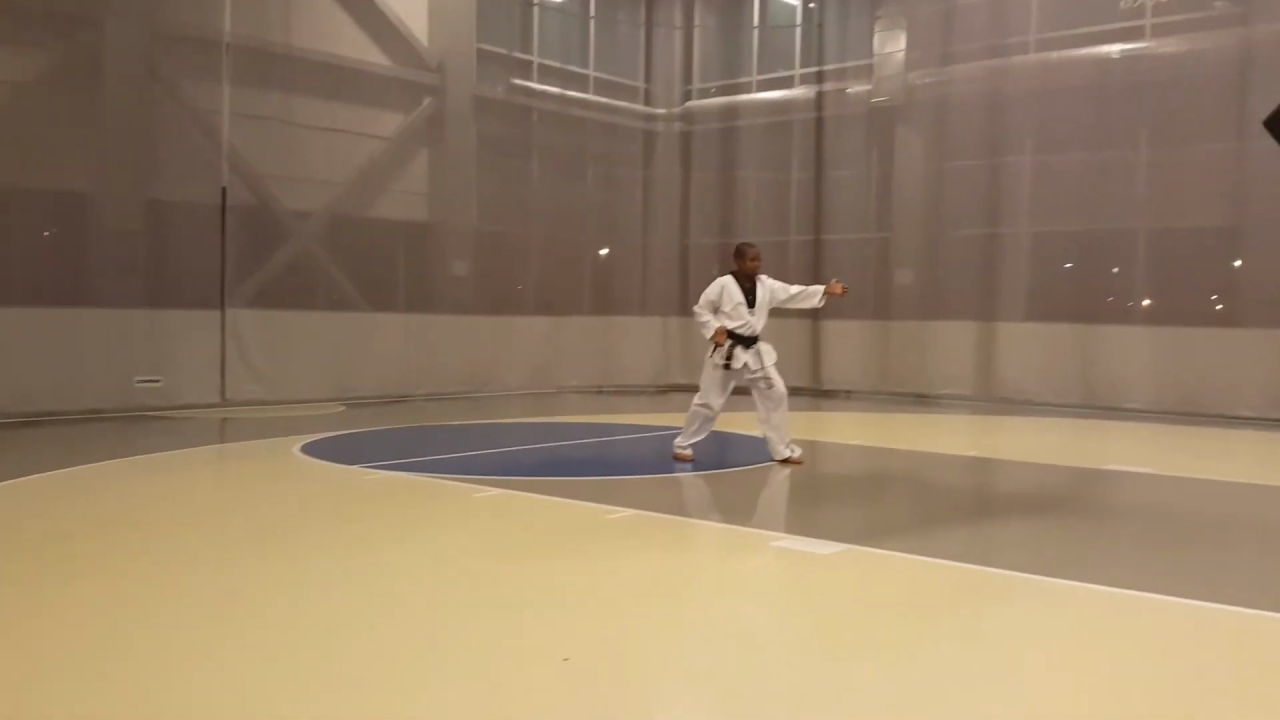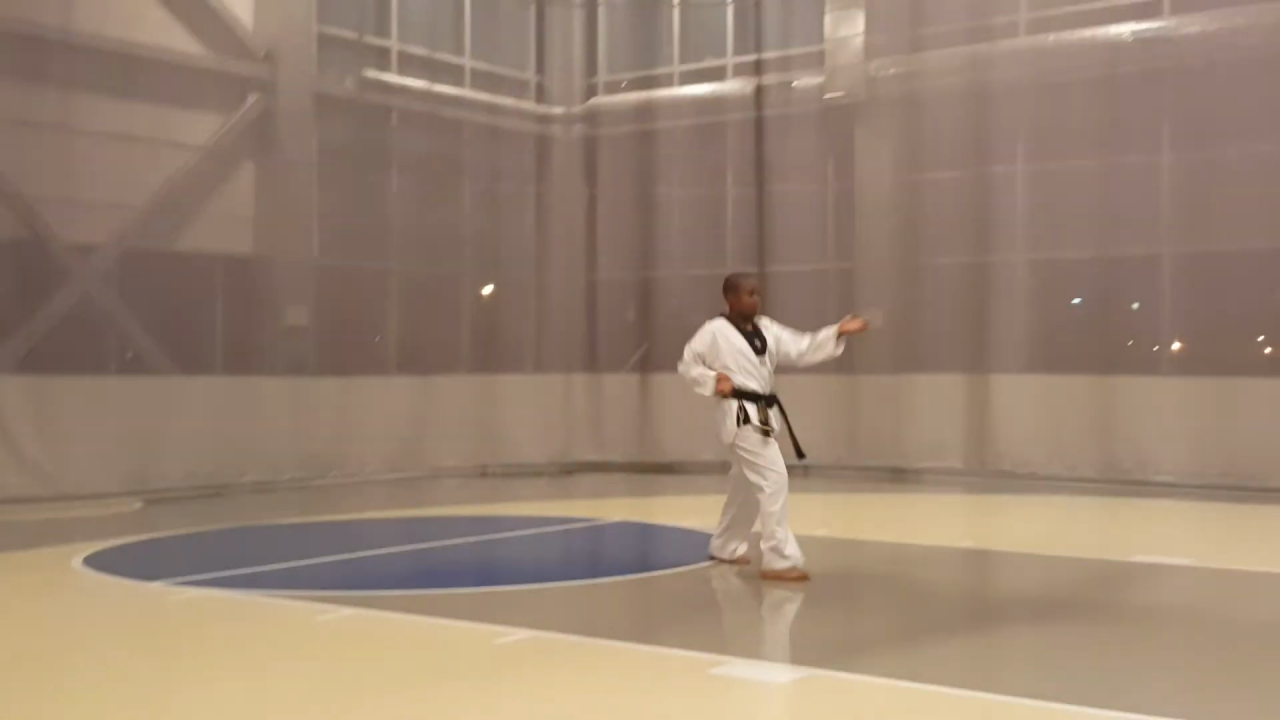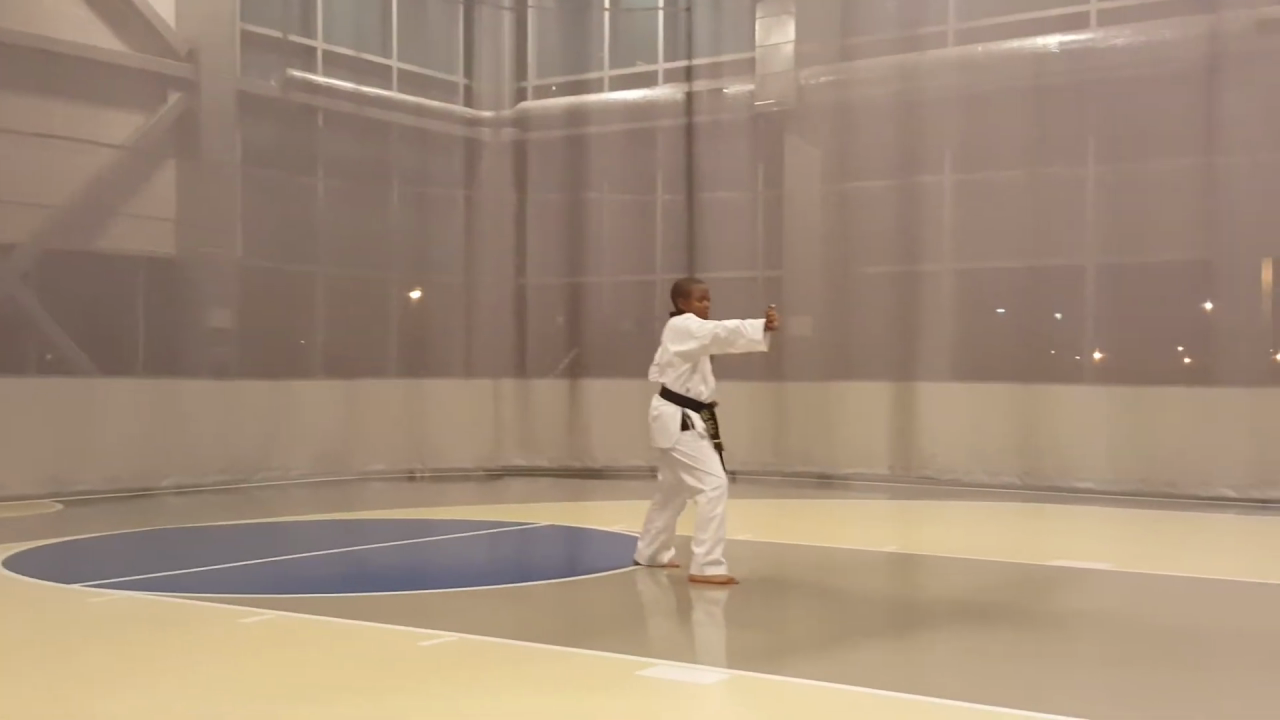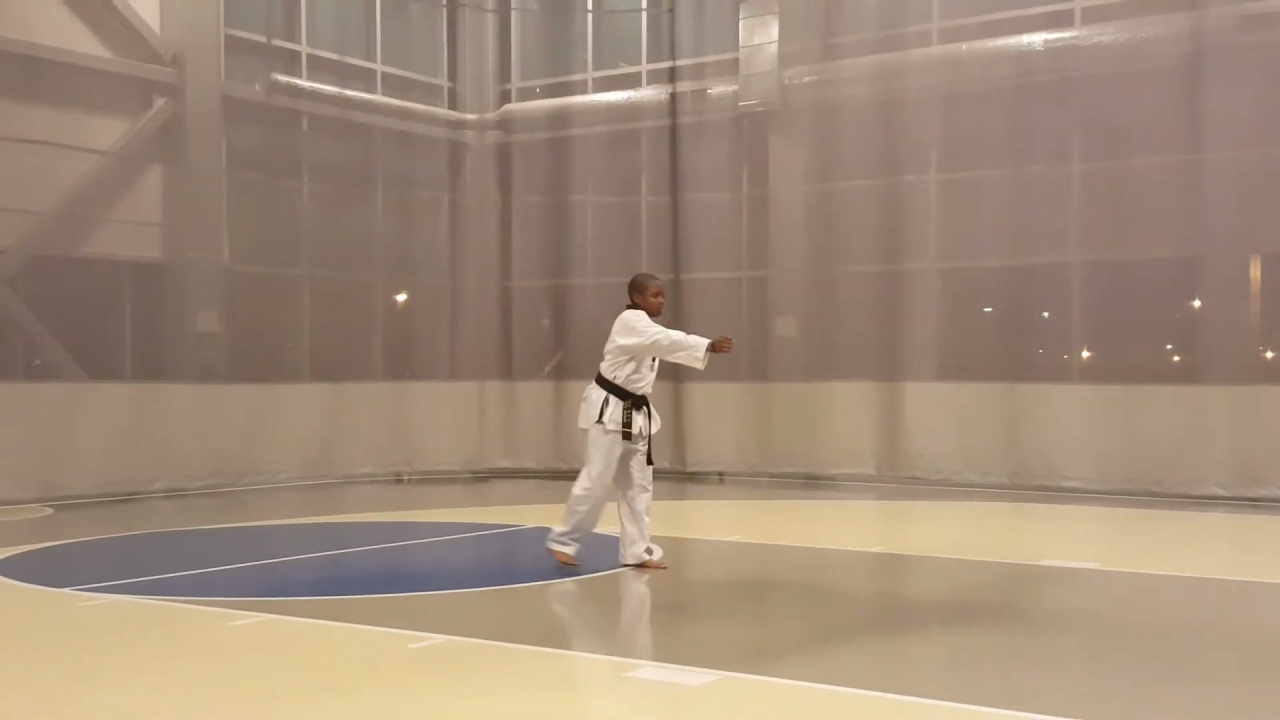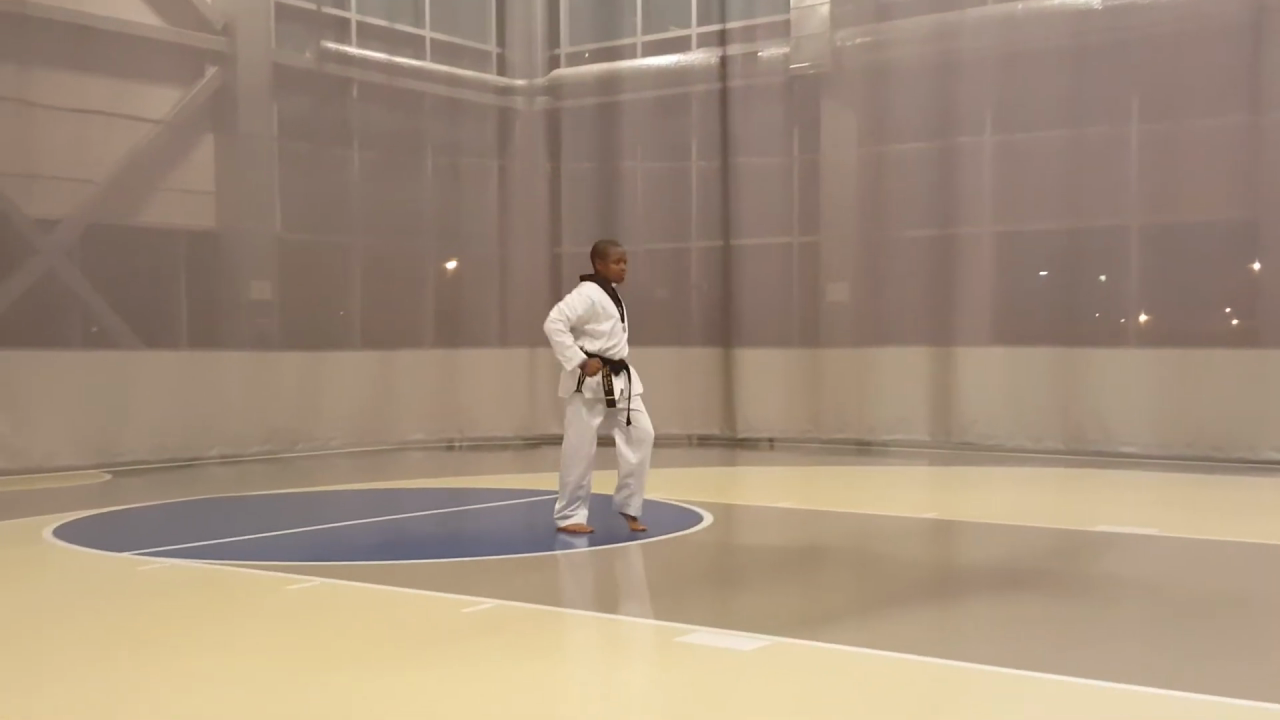
dt=0.7s
person 1, frame 1
left shoulder: (766, 285)
right shoulder: (723, 285)
right elbow: (701, 309)
right wrist: (715, 330)
left hip: (755, 351)
right hip: (727, 351)
left knee: (775, 394)
right knee: (708, 400)
person 1, frame 2
left shoulder: (766, 329)
right shoulder: (714, 331)
left elbow: (801, 350)
right elbow: (687, 365)
left wrist: (838, 332)
right wrist: (713, 380)
left hip: (762, 413)
right hip: (739, 415)
left knee: (744, 485)
right knee: (773, 479)
left ankle: (726, 547)
right ankle: (779, 561)
person 1, frame 3
left shoulder: (682, 332)
right shoulder: (682, 327)
left elbow: (657, 371)
right elbow: (722, 333)
left wrist: (695, 395)
right wrist: (762, 327)
left hip: (680, 417)
right hip: (679, 420)
left knee: (673, 491)
right knee: (712, 486)
left ankle: (651, 552)
right ankle: (707, 566)
person 1, frame 4
left shoulder: (641, 324)
right shoulder: (631, 321)
right elbow: (665, 341)
right wrist: (708, 346)
left hip: (634, 412)
right hip: (608, 410)
left knee: (638, 482)
right knee: (596, 479)
left ankle: (637, 551)
right ankle: (563, 542)
person 1, frame 5
left shoulder: (611, 291)
right shoulder: (586, 294)
right elbow: (554, 324)
left wrist: (619, 278)
right wrist: (579, 360)
left hip: (620, 377)
right hip: (589, 380)
left knee: (640, 434)
right knee: (580, 449)
left ankle: (628, 506)
right ankle: (570, 515)
